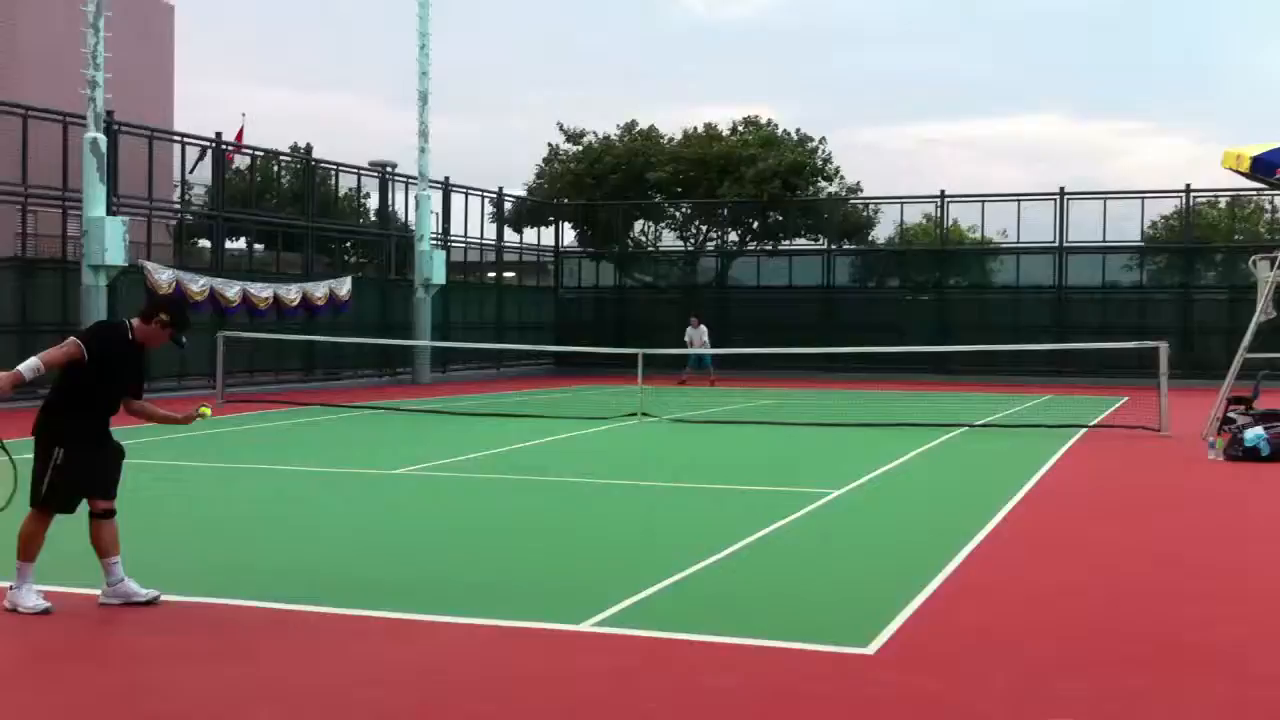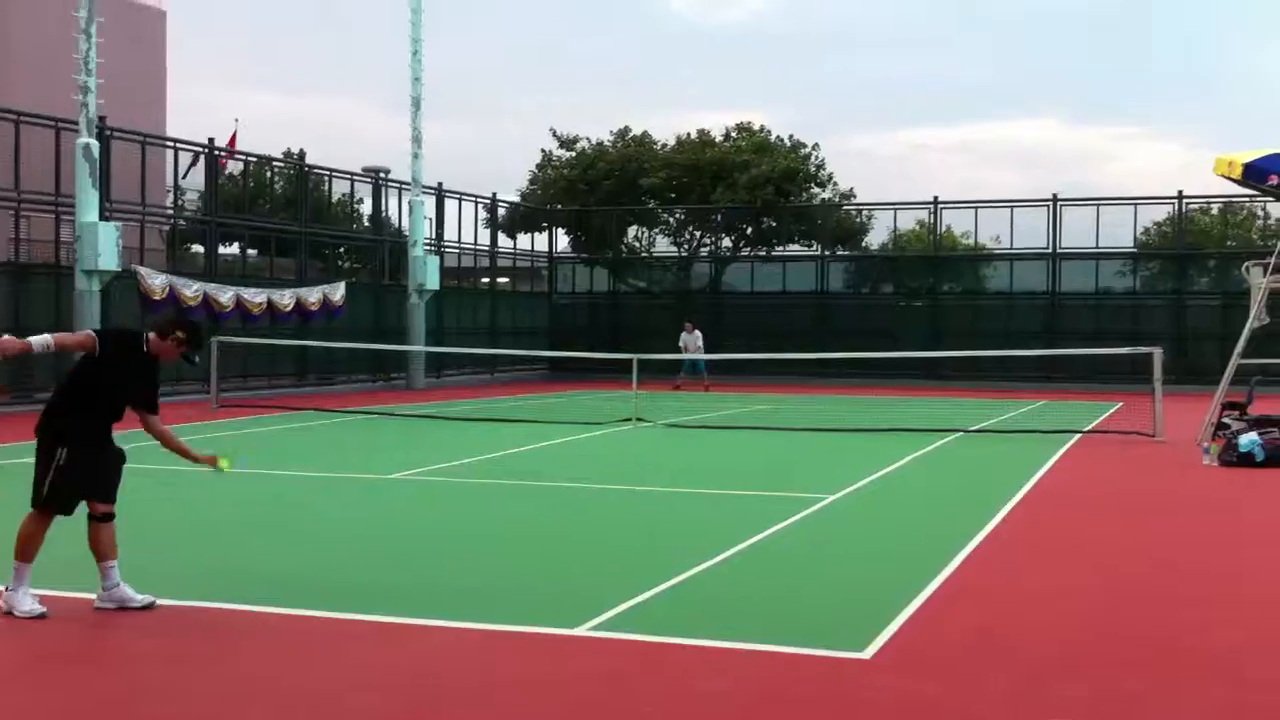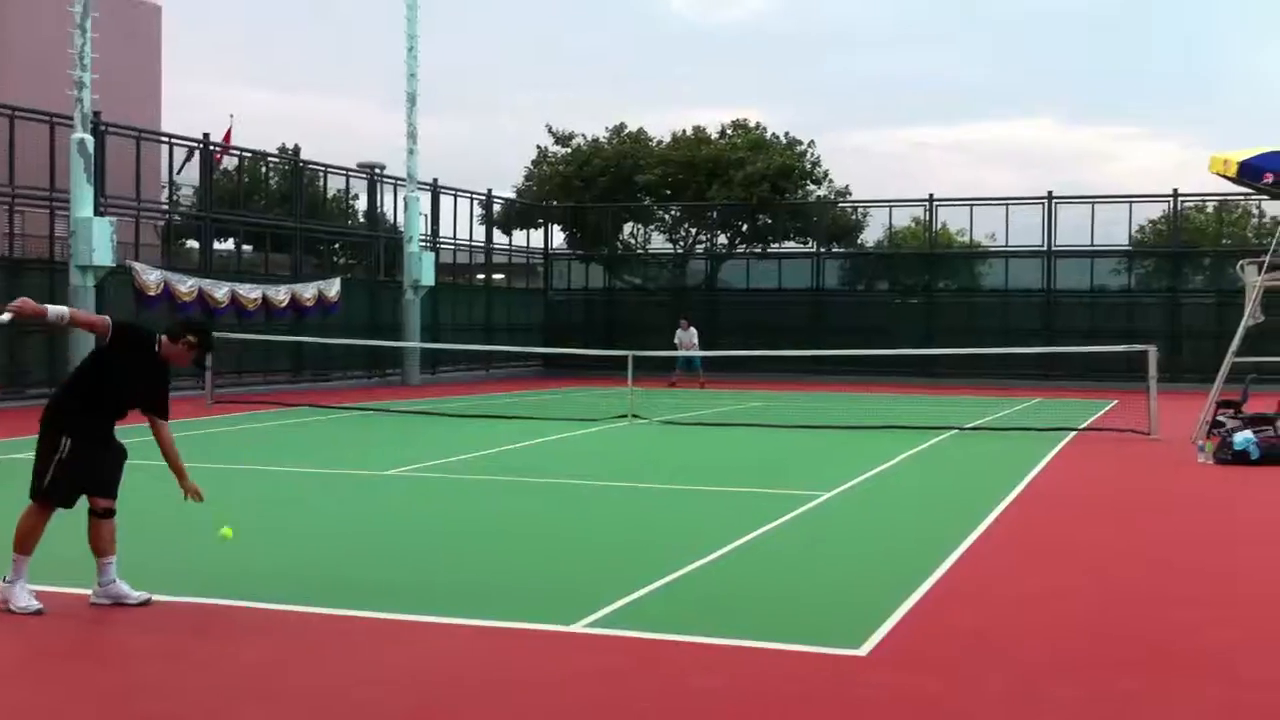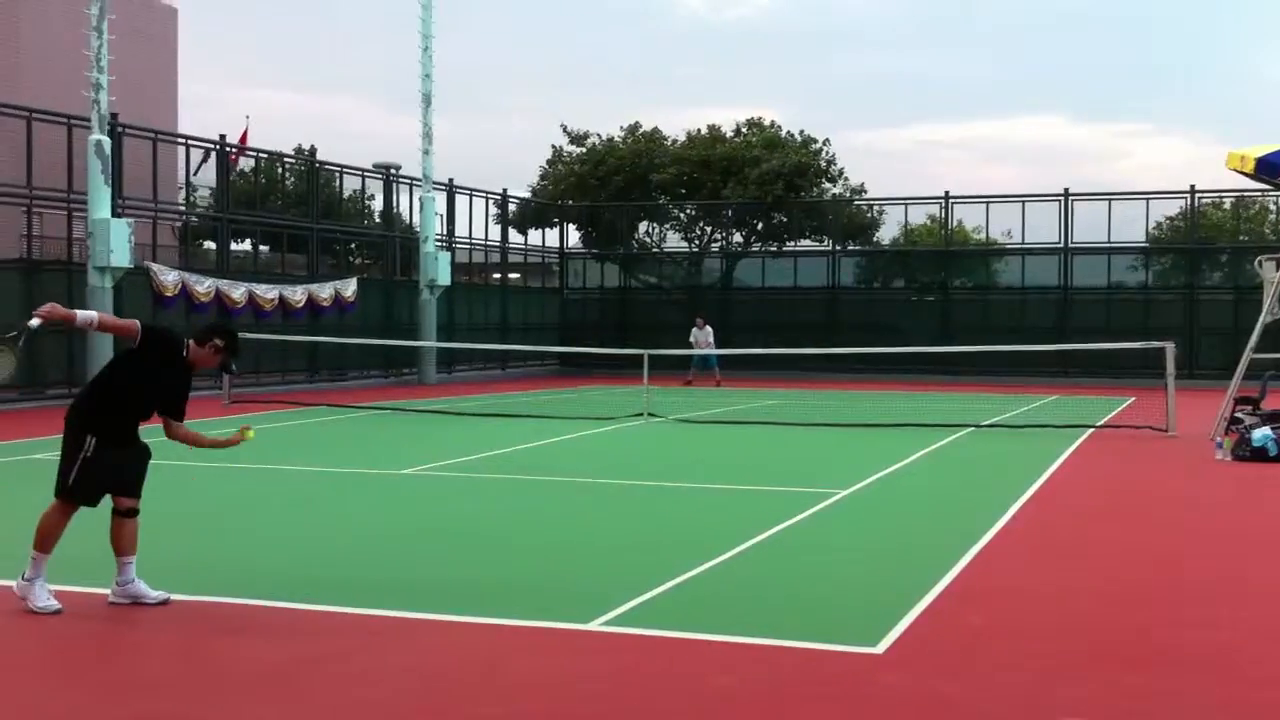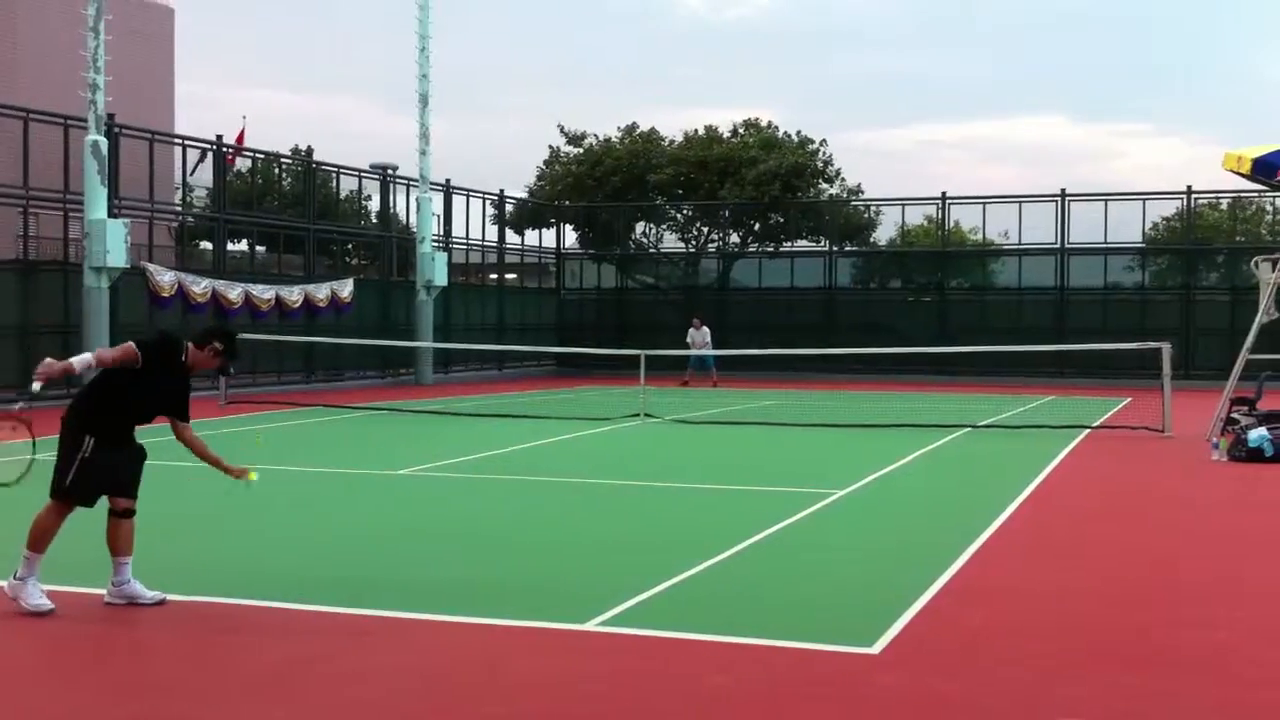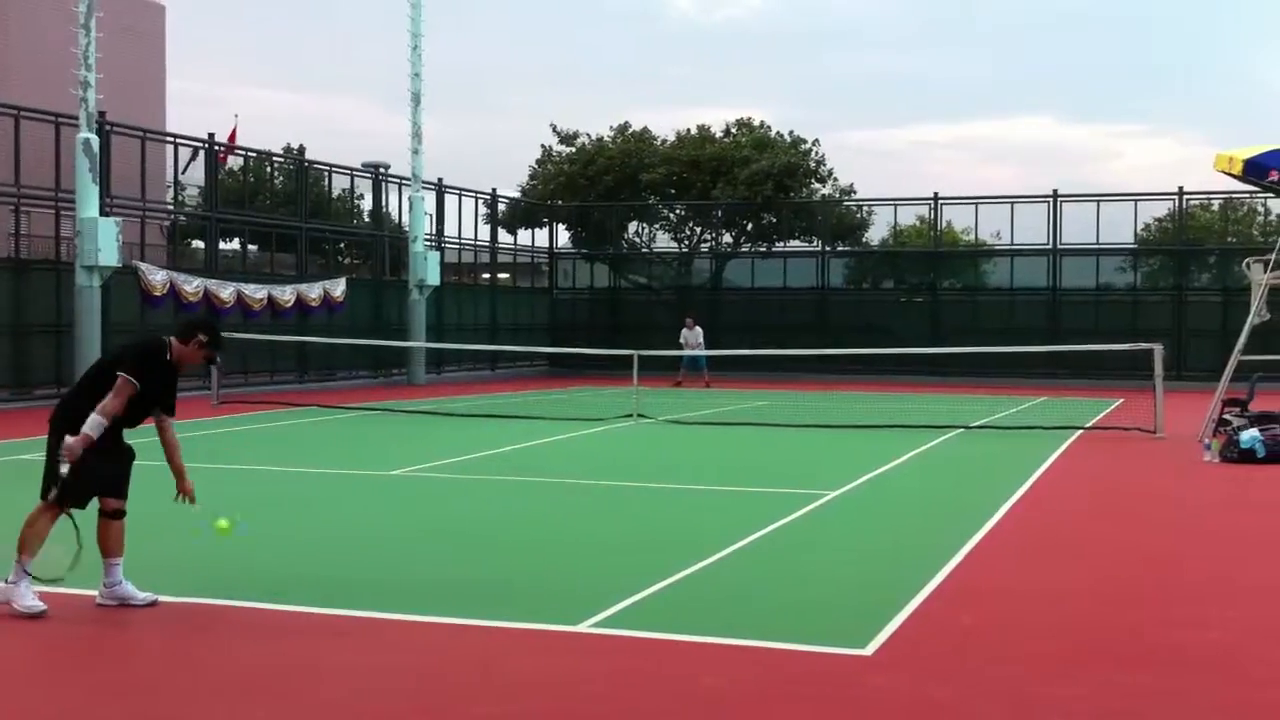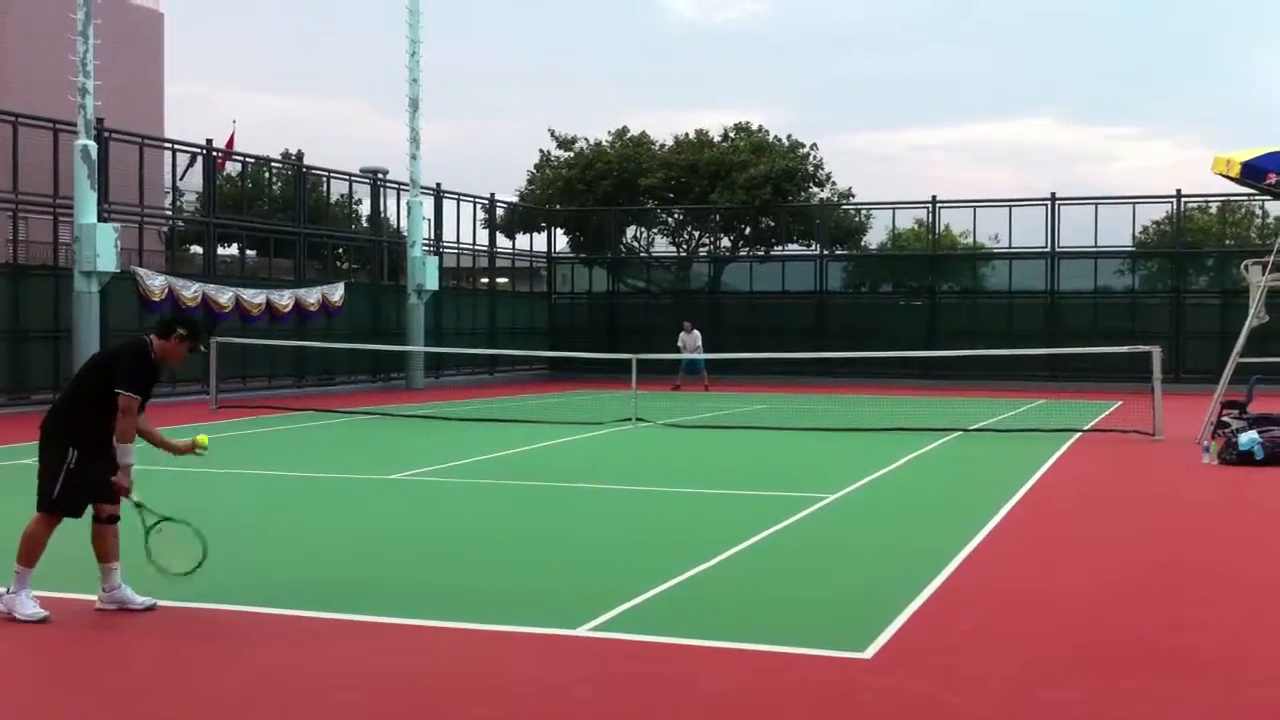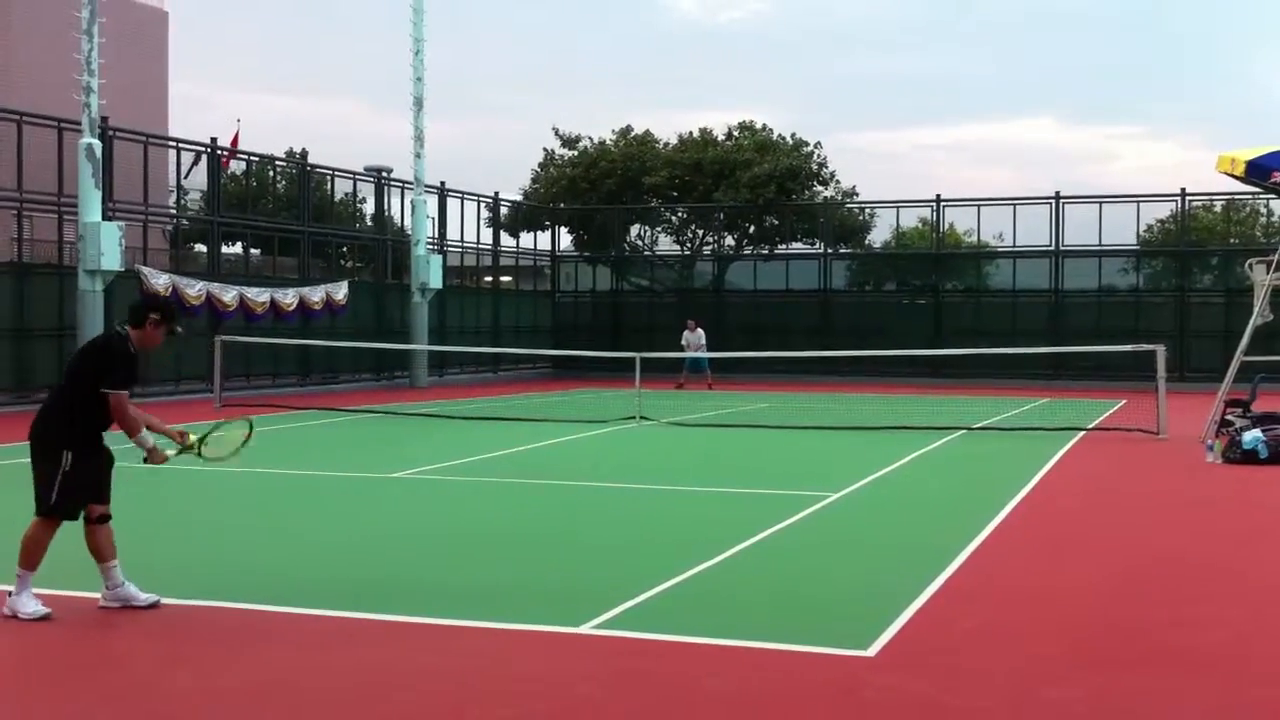
dt=0.2s
person 1, frame 1
left shoulder: (135, 355)
right shoulder: (107, 334)
left elbow: (132, 405)
right elbow: (64, 352)
left wrist: (179, 419)
left hip: (95, 436)
right hip: (60, 432)
left knee: (104, 506)
right knee: (45, 508)
left ankle: (115, 583)
person 1, frame 2
left shoulder: (147, 370)
right shoulder: (122, 342)
left elbow: (151, 422)
right elbow: (74, 340)
left wrist: (192, 455)
left hip: (96, 439)
right hip: (62, 433)
left knee: (103, 509)
right knee: (45, 510)
left ankle: (112, 588)
person 1, frame 3
left shoulder: (158, 375)
right shoulder: (136, 340)
left elbow: (161, 430)
right elbow: (86, 320)
left wrist: (184, 479)
right wrist: (38, 310)
left hip: (99, 435)
right hip: (66, 426)
left knee: (104, 505)
right knee: (44, 504)
left ankle: (107, 583)
person 1, frame 4
left shoulder: (180, 376)
right shoulder: (164, 342)
left elbow: (173, 430)
right elbow: (114, 324)
left wrist: (223, 443)
right wrist: (67, 315)
left hip: (123, 434)
right hip: (90, 425)
left knee: (128, 505)
right knee: (68, 501)
left ankle: (126, 583)
right ankle: (32, 580)
person 1, frame 5
left shoulder: (180, 379)
right shoulder: (165, 348)
left elbow: (183, 432)
right elbow: (115, 356)
left wrist: (224, 466)
right wrist: (67, 367)
left hip: (119, 435)
right hip: (87, 427)
left knee: (124, 505)
right knee: (63, 502)
left ankle: (121, 584)
right ankle: (24, 580)
person 1, frame 6
left shoulder: (168, 371)
right shoulder: (150, 351)
left elbow: (165, 429)
right elbow: (118, 397)
left wrist: (181, 478)
right wrist: (84, 437)
left hip: (108, 436)
right hip: (77, 429)
left knee: (114, 505)
right knee: (54, 503)
left ankle: (113, 585)
person 1, frame 7
left shoulder: (146, 362)
right shoulder: (137, 355)
left elbow: (134, 419)
right elbow: (124, 415)
left wrist: (175, 447)
right wrist: (125, 467)
left hip: (95, 440)
right hip: (67, 437)
left knee: (107, 511)
right knee: (51, 513)
left ankle: (112, 590)
person 1, frame 8
left shoulder: (121, 349)
right shoulder: (116, 350)
left elbow: (124, 408)
right elbow: (120, 411)
left wrist: (167, 430)
right wrist: (150, 447)
left hip: (84, 440)
right hip: (59, 439)
left knee: (98, 512)
right knee: (51, 516)
left ankle: (115, 588)
right ankle: (19, 594)
